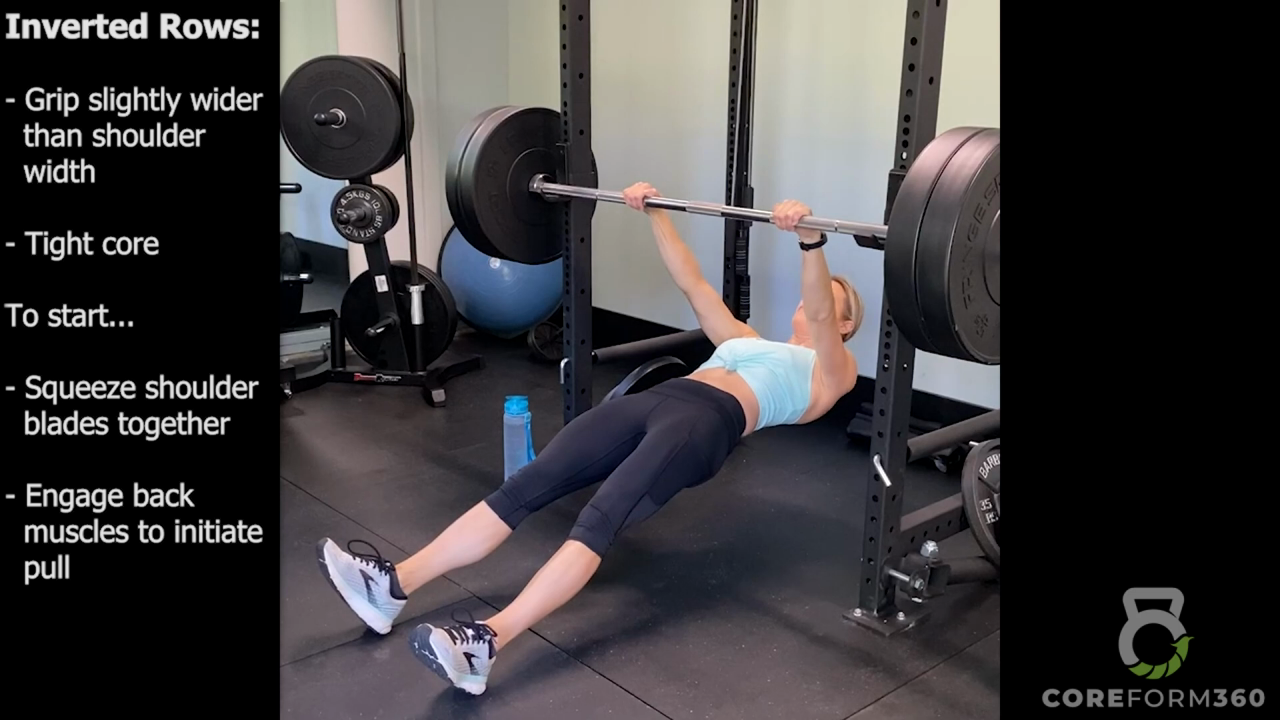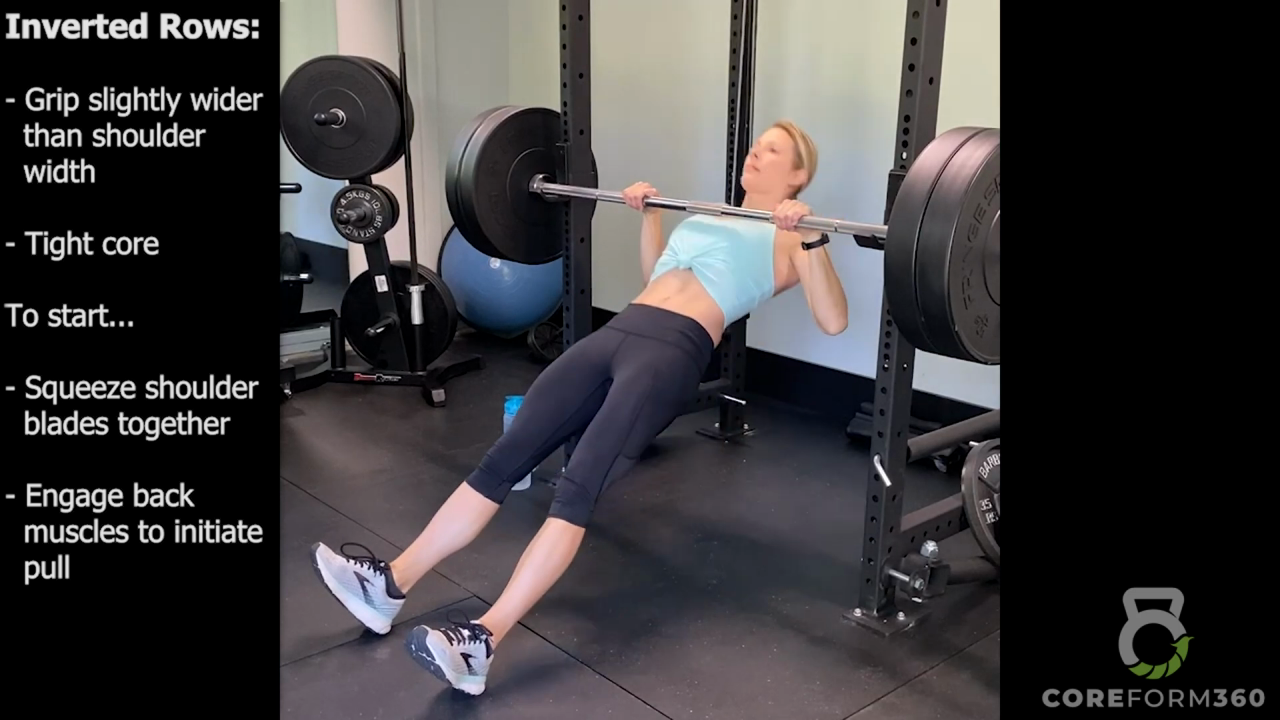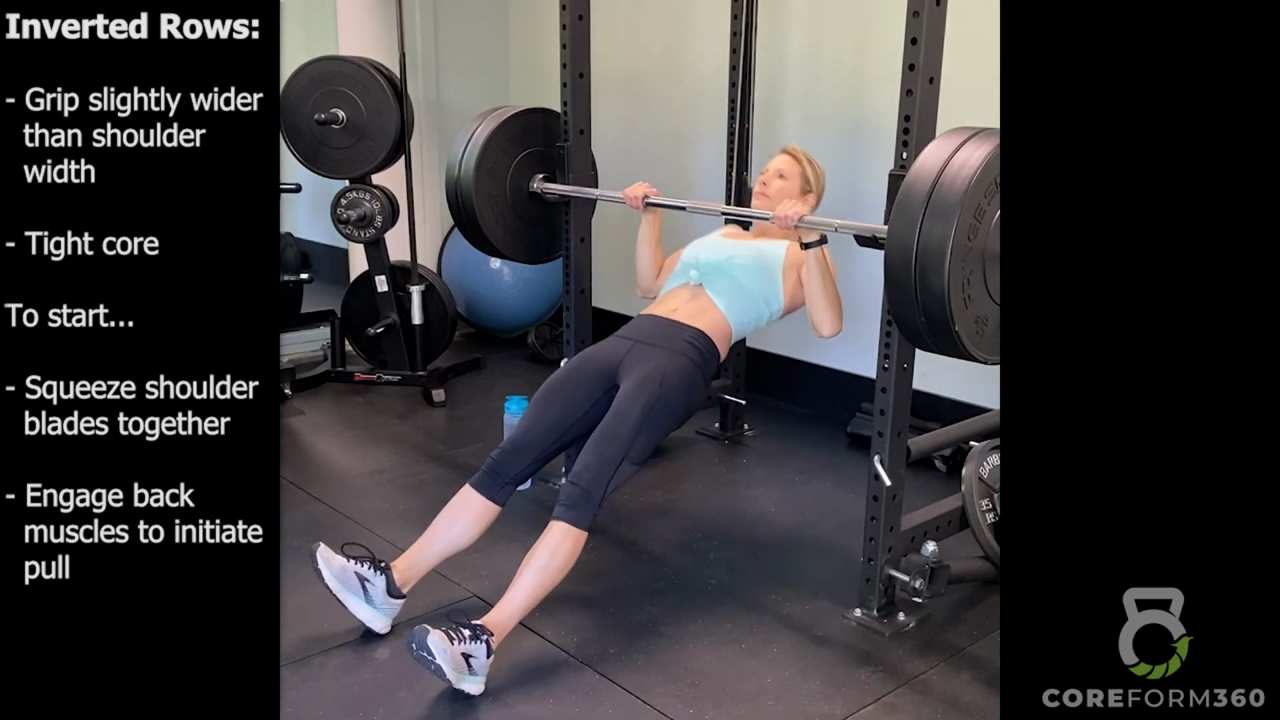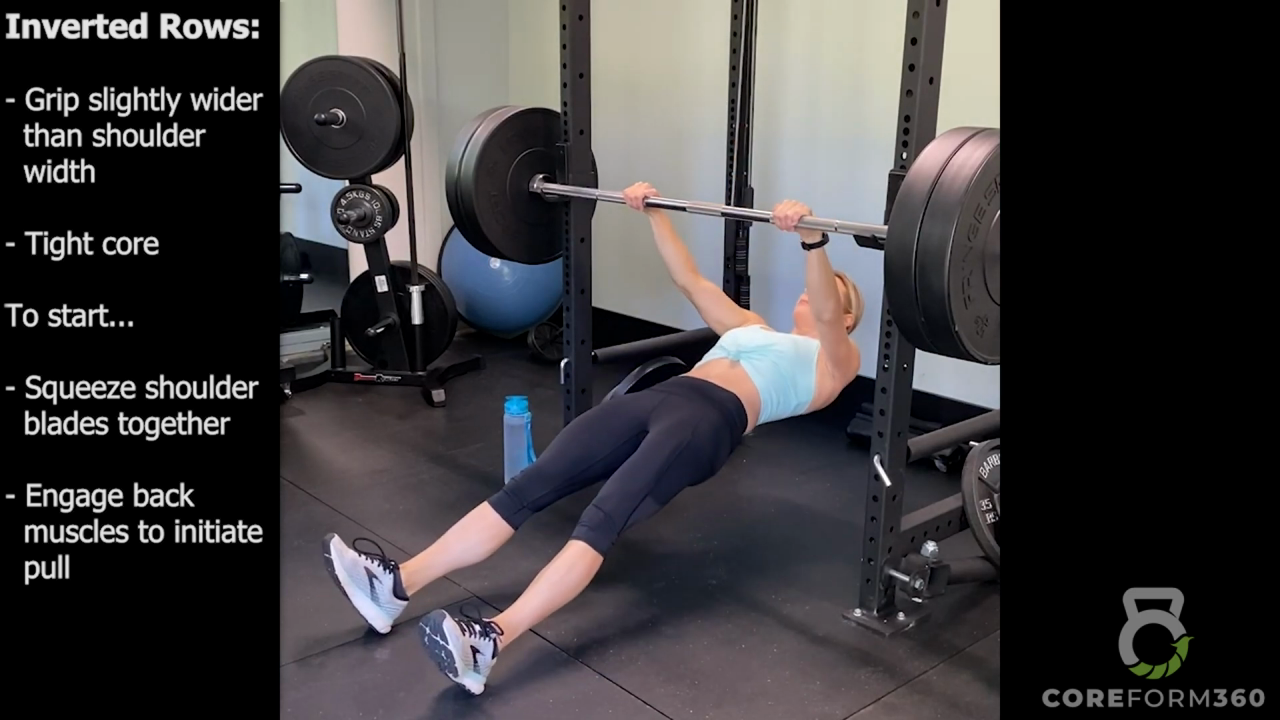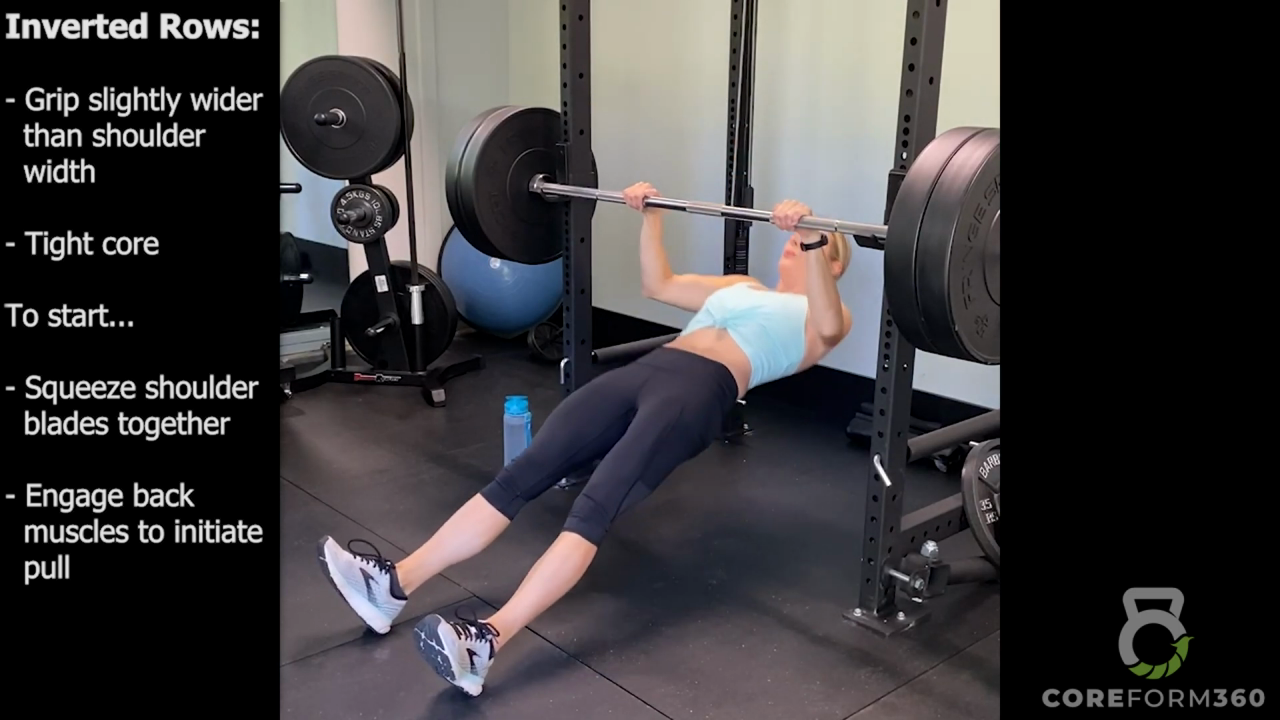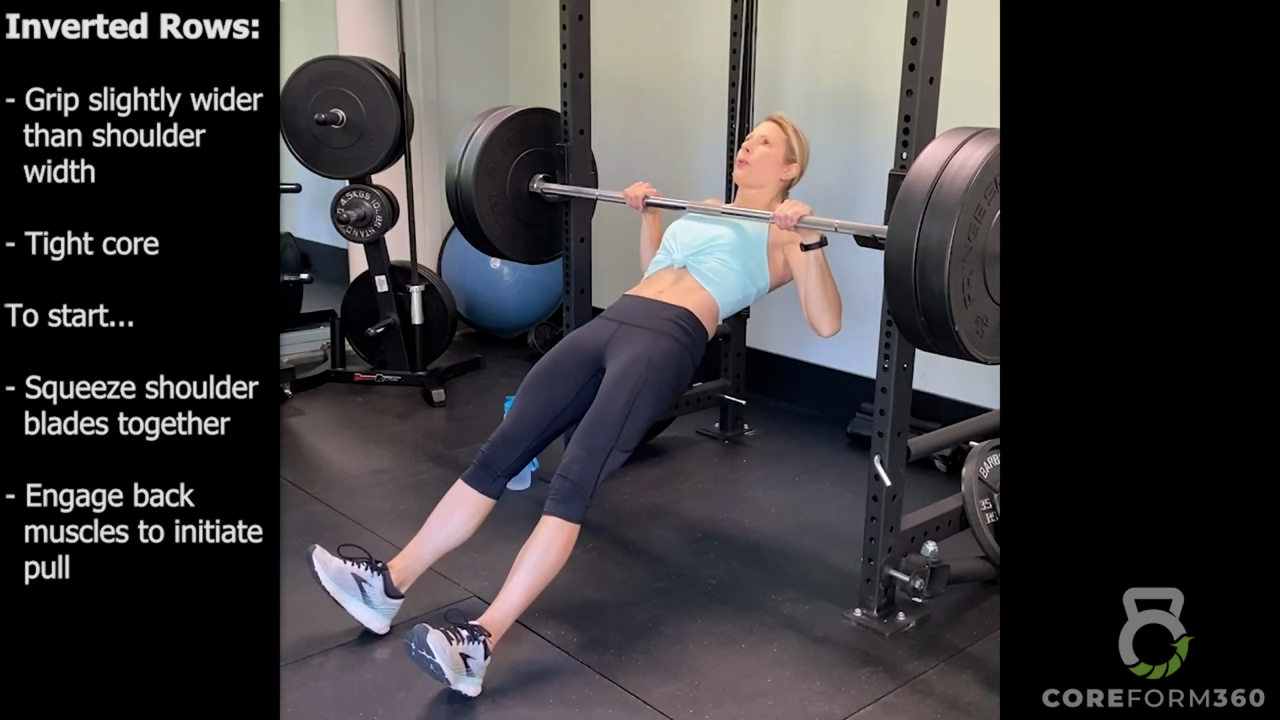
dt=0.7s
person 1, frame 1
left shoulder: (831, 371)
right shoulder: (749, 341)
left elbow: (820, 316)
right elbow: (693, 283)
left wrist: (810, 241)
right wrist: (655, 213)
left hip: (705, 423)
right hip: (656, 399)
left knee: (598, 522)
right knee: (525, 486)
left ankle: (485, 644)
right ankle: (393, 585)
person 1, frame 2
left shoulder: (788, 238)
right shoulder: (711, 214)
left elbow: (833, 321)
left wrist: (812, 239)
right wrist: (650, 213)
left hip: (671, 350)
right hip: (615, 333)
left knee: (577, 488)
right knee: (502, 460)
left ankle: (481, 643)
right ankle: (390, 584)
person 1, frame 3
left shoulder: (799, 257)
right shoulder: (723, 233)
left elbow: (828, 326)
right elbow: (650, 283)
left wrist: (810, 237)
right wrist: (649, 214)
left hip: (679, 359)
right hip: (624, 342)
left knee: (581, 492)
right knee: (506, 462)
left ankle: (482, 641)
right ankle: (391, 585)
person 1, frame 4
left shoulder: (834, 361)
right shoulder: (753, 328)
left elbow: (825, 312)
right elbow: (689, 280)
left wrist: (812, 240)
right wrist: (654, 213)
left hip: (709, 420)
right hip: (659, 397)
left knee: (601, 522)
right knee: (527, 487)
left ankle: (489, 641)
right ankle: (397, 584)
person 1, frame 5
left shoulder: (822, 321)
right shoulder: (745, 287)
left elbow: (828, 323)
right elbow: (658, 284)
left wrist: (812, 237)
right wrist: (651, 215)
left hip: (697, 390)
right hip: (648, 369)
left knee: (593, 509)
right knee: (520, 476)
left ankle: (486, 642)
right ankle: (394, 584)
person 1, frame 6
left shoulder: (784, 234)
right shoulder: (706, 211)
left elbow: (826, 323)
left wrist: (809, 238)
right wrist: (648, 212)
left hip: (665, 341)
right hip: (609, 324)
left knee: (572, 483)
right knee: (497, 456)
left ankle: (480, 641)
right ankle: (388, 584)
